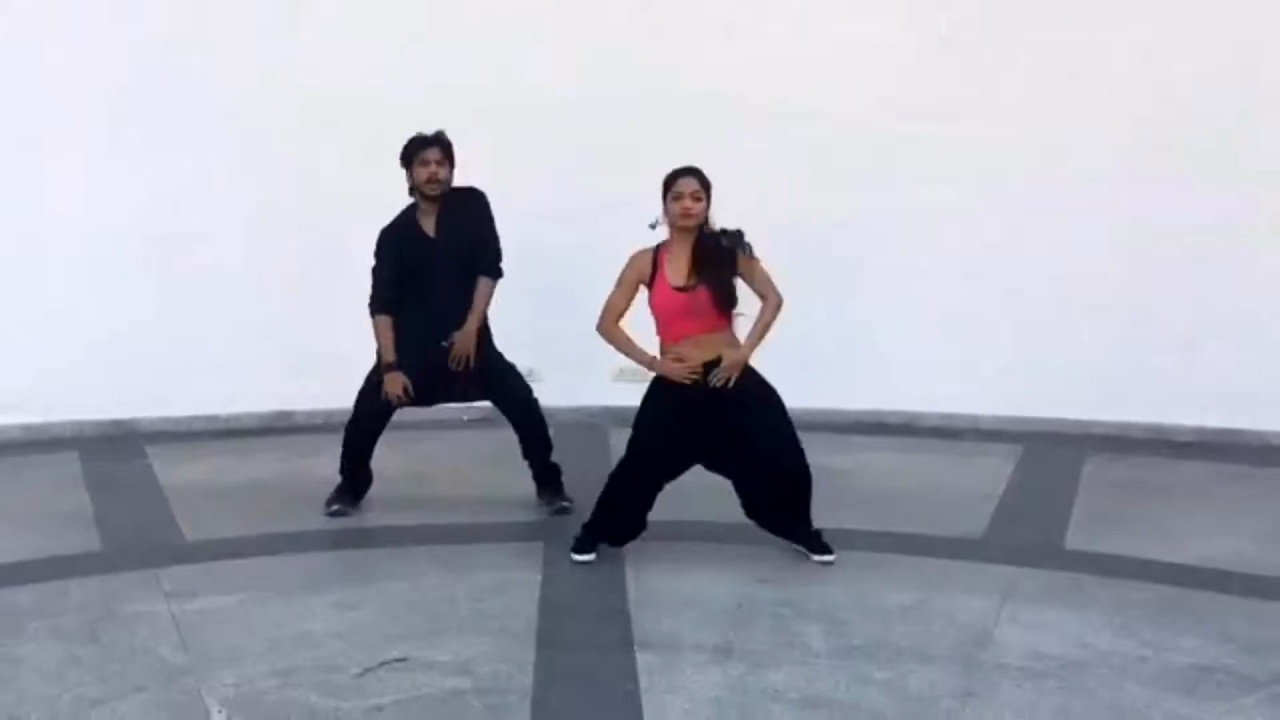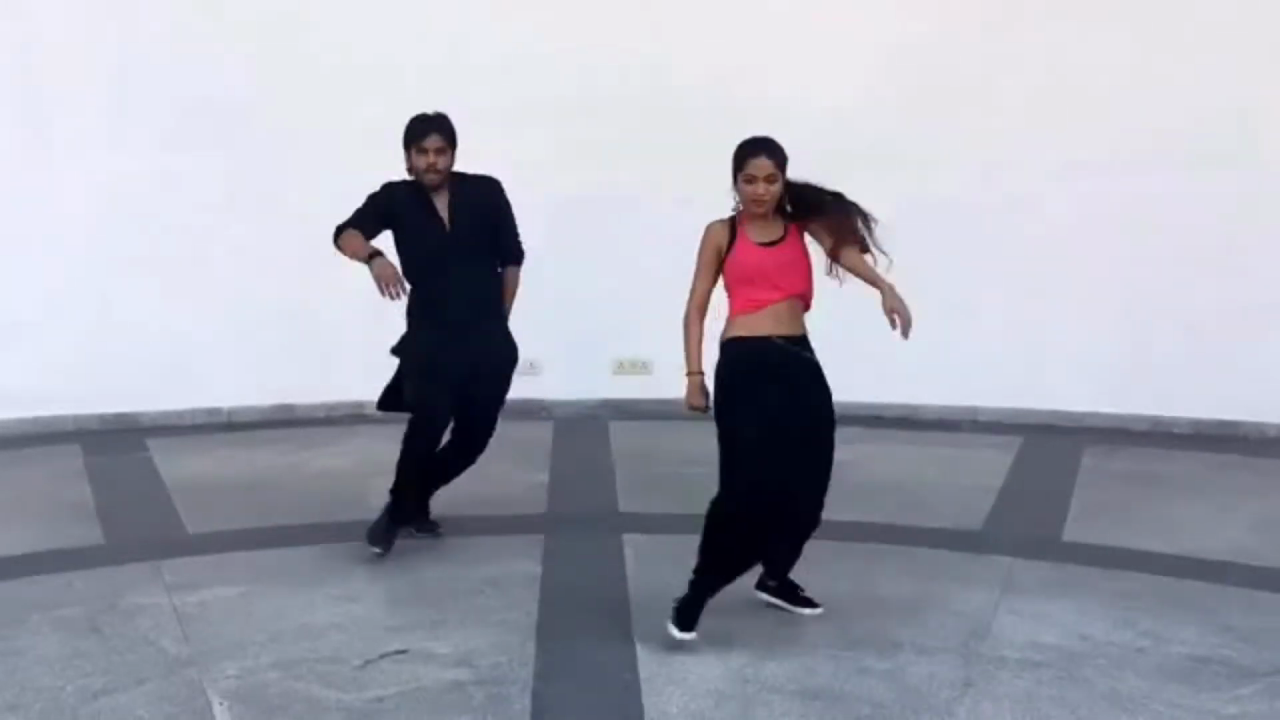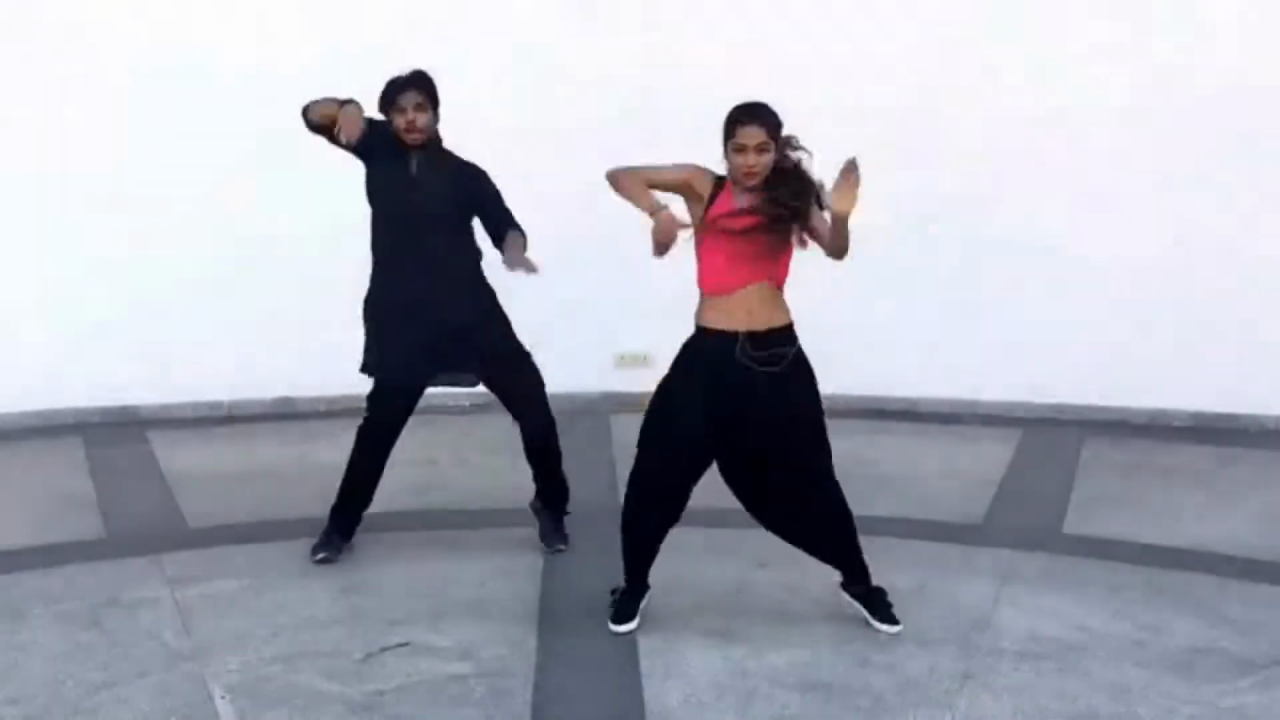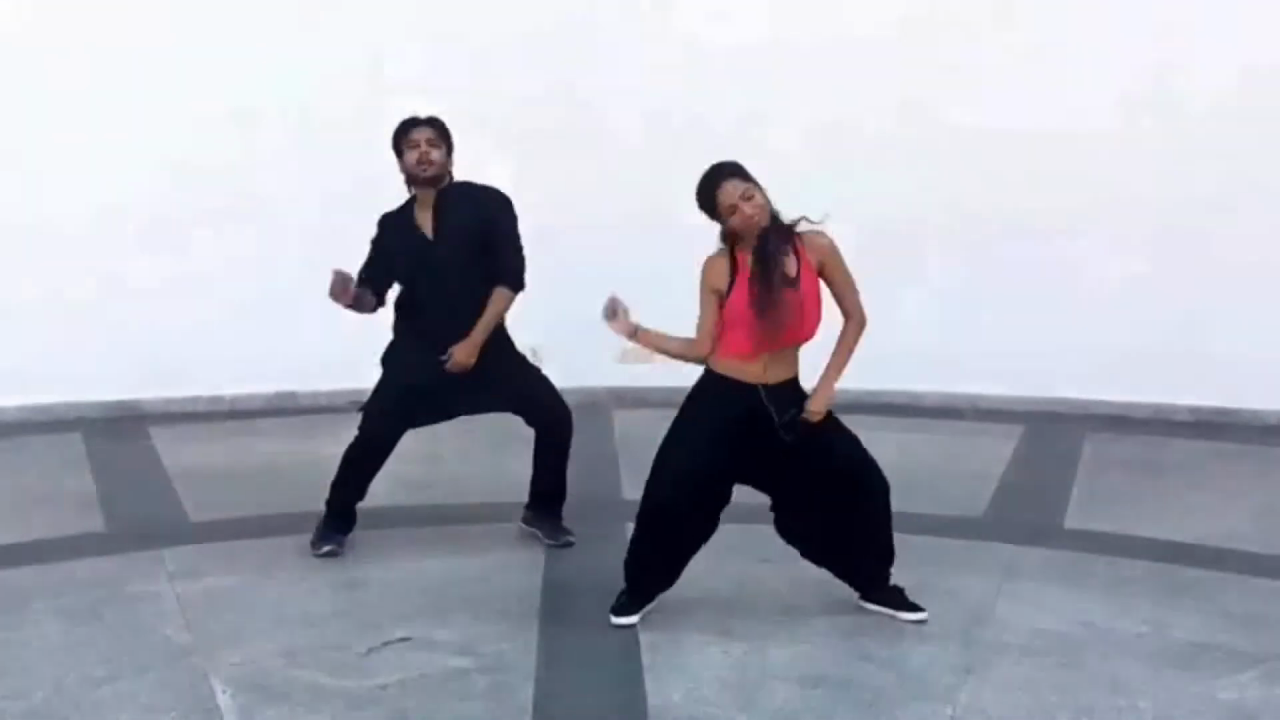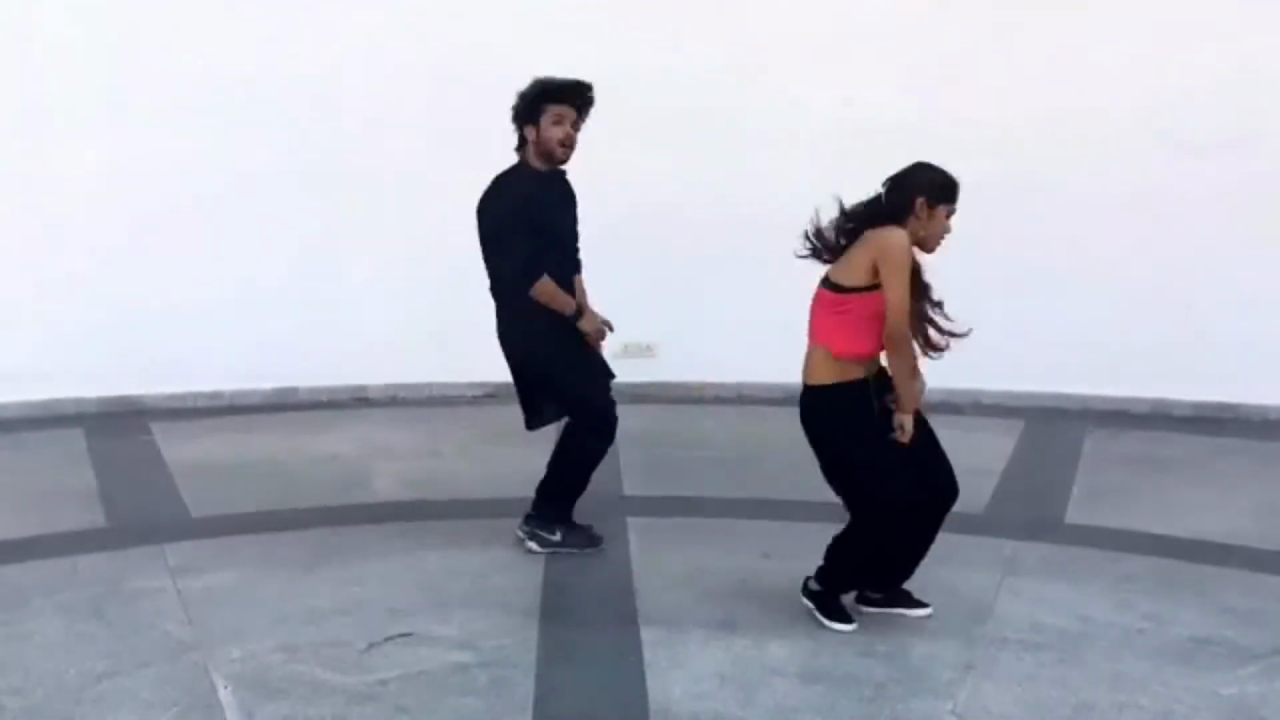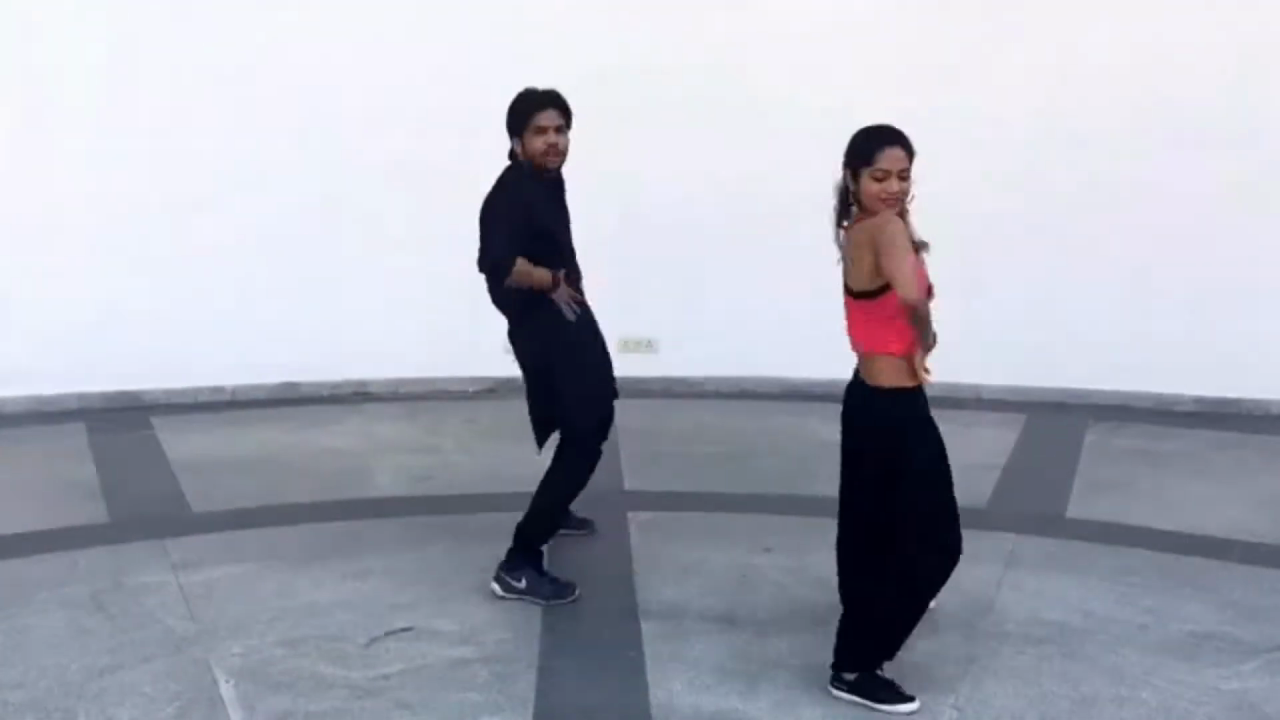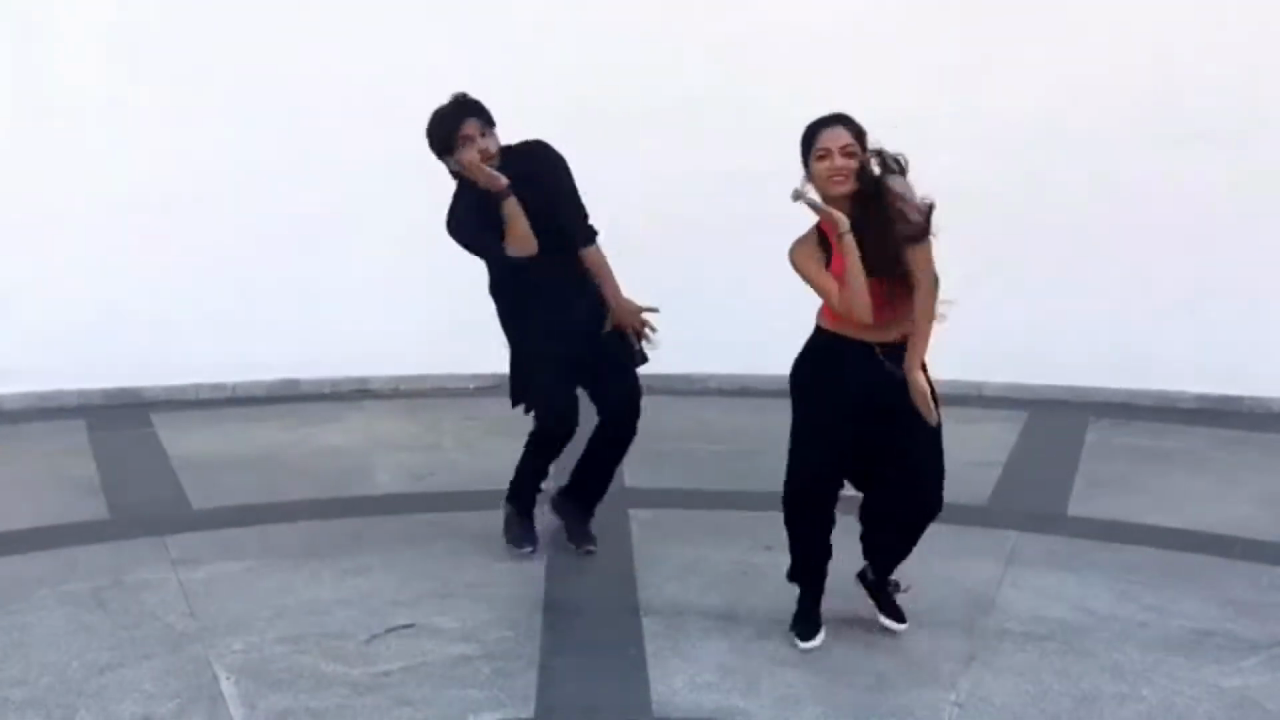
dt=0.7s
person 1, frame 1
left shoulder: (727, 252)
right shoulder: (646, 261)
left elbow: (772, 298)
right elbow: (607, 323)
left wrist: (744, 347)
right wrist: (654, 363)
left hip: (729, 377)
right hip: (676, 388)
left knee: (783, 461)
right knee: (641, 469)
left ankle: (800, 530)
right ankle: (596, 531)
person 1, frame 2
left shoulder: (805, 222)
right shoulder: (722, 233)
left elbow: (846, 251)
right elbow: (696, 308)
left wrist: (885, 287)
right wrist: (693, 375)
left hip: (797, 361)
right hip: (743, 364)
left knee: (804, 484)
right knee: (753, 487)
left ankle: (776, 577)
right ankle: (697, 593)
person 1, frame 3
left shoulder: (786, 199)
right shoulder: (702, 186)
left elbow: (834, 249)
right elbow: (620, 176)
left wrist: (841, 218)
right wrist: (658, 210)
left hip: (777, 353)
right hip: (709, 355)
left knee: (807, 479)
right knee: (658, 476)
left ankle: (859, 583)
right ankle: (633, 585)
person 1, frame 4
left shoulder: (813, 246)
right shoulder: (718, 269)
left elbow: (854, 318)
right elbow: (701, 350)
left wrist: (826, 386)
right wrist: (635, 332)
left hip: (789, 399)
right hip: (721, 400)
left knee: (863, 487)
right knee: (670, 498)
left ankle: (874, 585)
right ankle: (640, 587)
person 1, frame 5
left shoulder: (890, 249)
right shoulder: (894, 245)
left elbow: (897, 339)
right elbow: (899, 335)
left wrist: (906, 402)
right wrist: (908, 399)
left hip: (867, 387)
right hip: (832, 399)
left knee: (935, 490)
right knee: (895, 505)
left ankle: (876, 584)
right ankle: (825, 582)
person 1, frame 6
left shoulder: (863, 231)
right shoulder: (883, 228)
right elbow: (911, 294)
right wrist: (922, 337)
left hip: (882, 399)
right hip: (888, 407)
left knee: (905, 518)
right knee: (928, 537)
left ankle: (891, 595)
right ankle: (854, 667)
person 1, frame 7
left shoulder: (894, 198)
right shoulder: (808, 245)
left elbow: (926, 283)
right elbow: (858, 310)
left wrist: (915, 365)
right wrist: (842, 231)
left hip: (897, 362)
right hip: (831, 362)
left knee: (919, 492)
right knee: (810, 483)
left ankle: (880, 576)
right ankle: (809, 593)
person 2, frame 1
left shoulder: (472, 203)
right shoulder: (395, 235)
left elbow: (489, 269)
right elbow: (383, 304)
left wrist: (469, 329)
right wrist: (389, 367)
left hip: (468, 337)
right hip: (412, 343)
left knee: (525, 409)
right knee: (367, 413)
left ankle: (549, 483)
right ankle: (352, 484)
person 2, frame 2
left shoulder: (485, 193)
right shoulder: (396, 198)
left elbow: (512, 258)
right elbow: (346, 234)
left wrist: (502, 322)
right wrist: (375, 259)
left hip: (486, 338)
right hip: (432, 338)
left knee: (474, 434)
right knee: (429, 419)
left ankle: (409, 507)
right ankle: (402, 509)
person 2, frame 3
left shoulder: (465, 175)
right shoulder: (378, 148)
left elbow: (504, 230)
right elbow: (314, 116)
left wrist: (515, 251)
right wrist: (343, 112)
left hip: (471, 312)
right hip: (401, 317)
left knee: (533, 407)
right knee: (381, 423)
left ankle: (551, 508)
right ankle: (340, 525)
person 2, frame 4
left shoulder: (487, 205)
right shoulder: (392, 226)
left elbow: (511, 278)
right elbow: (373, 298)
left wrist: (475, 342)
right wrist: (351, 295)
left hip: (482, 344)
right hip: (415, 352)
left knee: (555, 418)
right knee: (373, 438)
left ankle: (543, 511)
right ankle: (337, 520)
person 2, frame 5
left shoulder: (556, 185)
right shoulder: (509, 194)
right elbow: (522, 272)
left wrist: (585, 313)
right wrist: (580, 313)
left hip: (553, 320)
right hip: (532, 326)
left knee: (590, 415)
right knee: (597, 417)
left ankle: (546, 516)
right ankle: (547, 524)
person 2, frame 6
left shoulder: (549, 183)
right shoulder: (511, 194)
right elbow: (496, 264)
left wrist: (563, 284)
right wrist: (553, 281)
left hip: (570, 326)
right hip: (545, 332)
left knee: (593, 419)
right knee: (582, 440)
left ankle: (553, 511)
right ankle: (518, 566)
person 2, frame 7
left shoulder: (539, 160)
right shoulder: (465, 214)
left elbow: (581, 234)
right elbow: (523, 262)
left wrist: (617, 301)
right wrist: (504, 194)
left hip: (587, 310)
right hip: (534, 322)
left knee: (622, 413)
right knee: (557, 423)
left ankle: (574, 504)
right ankle: (520, 505)
